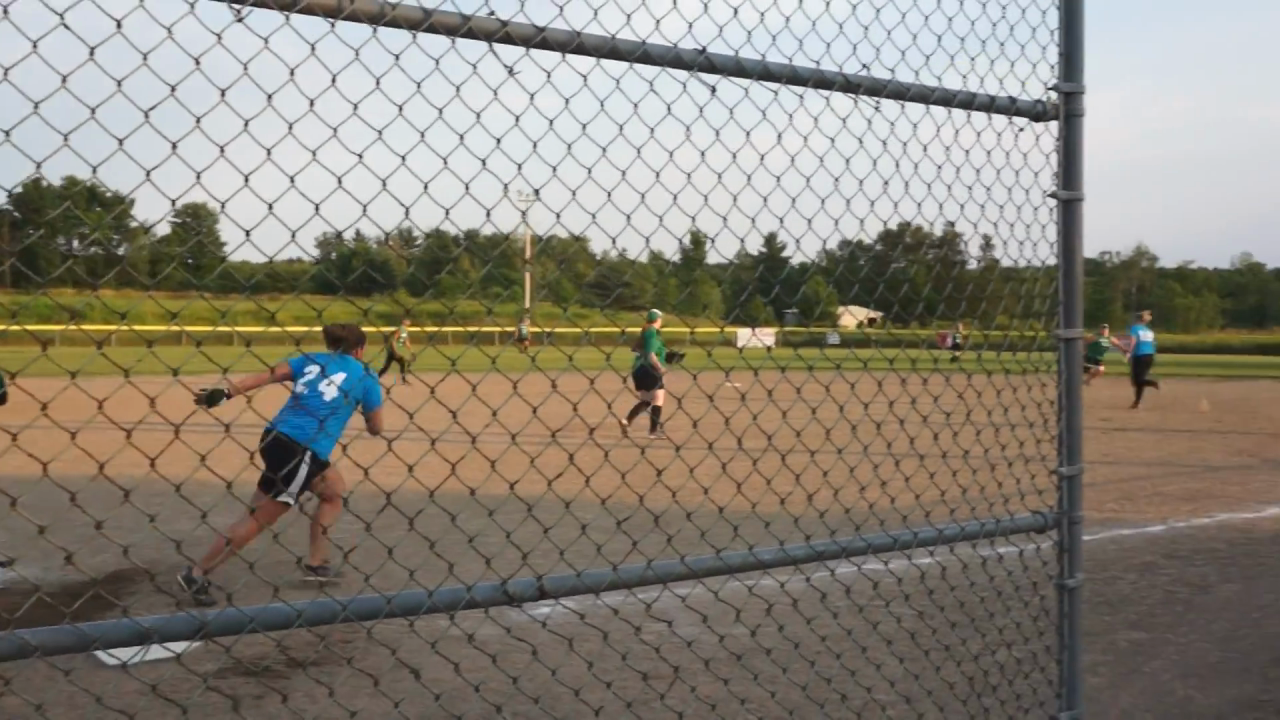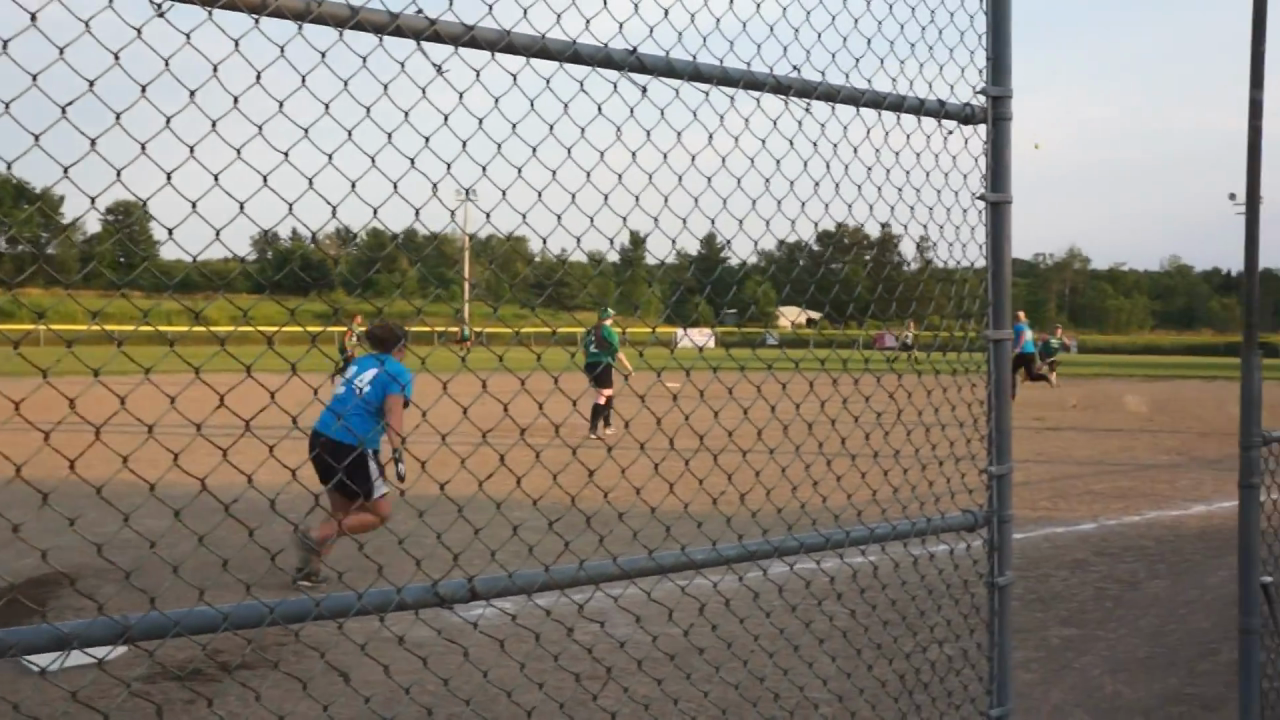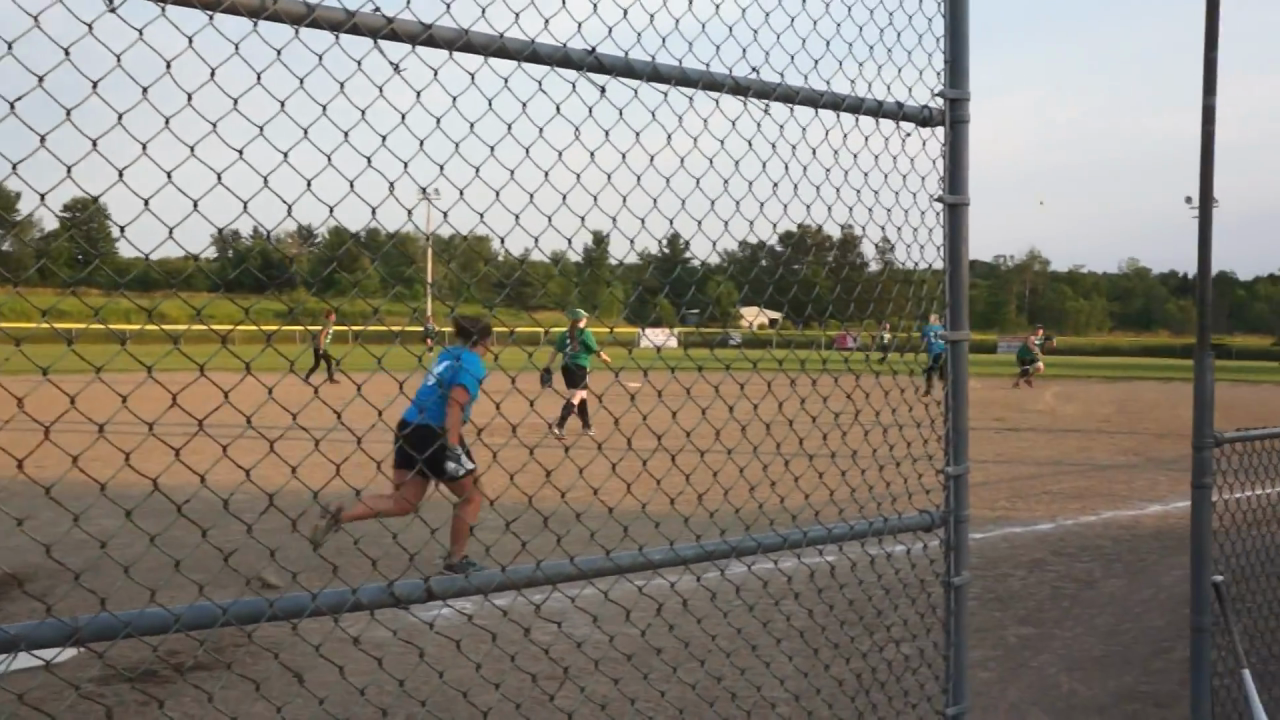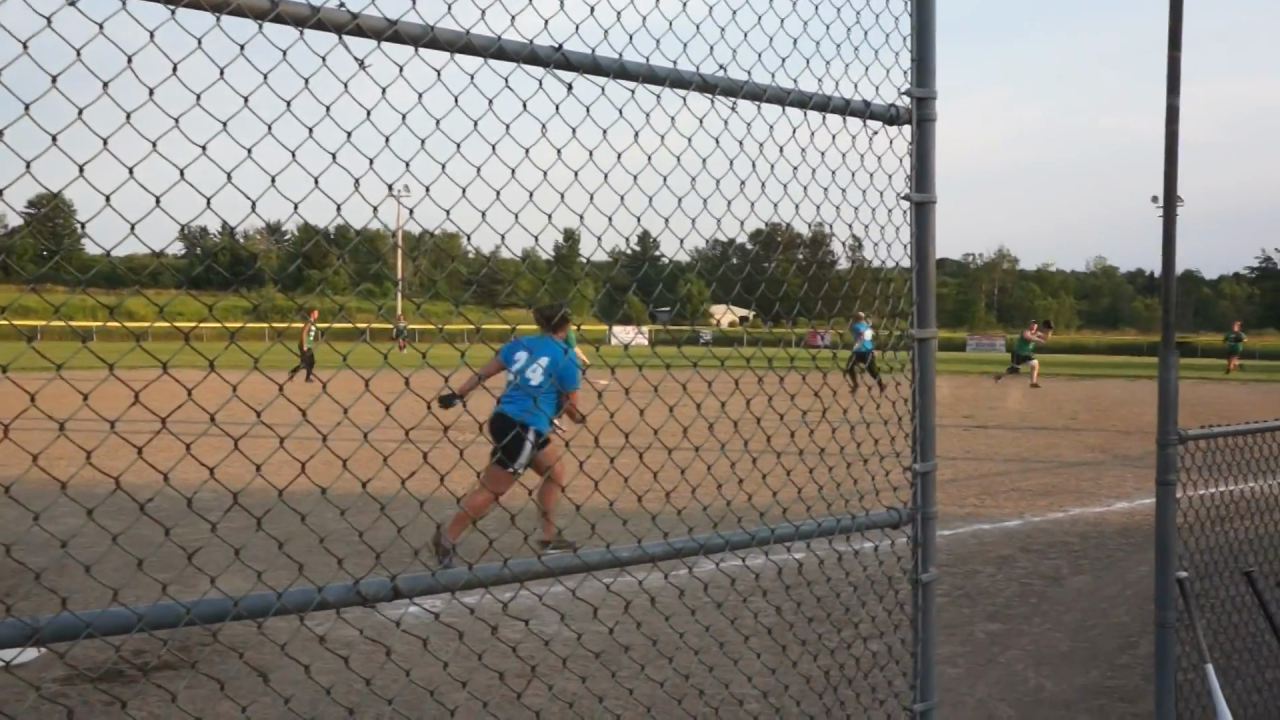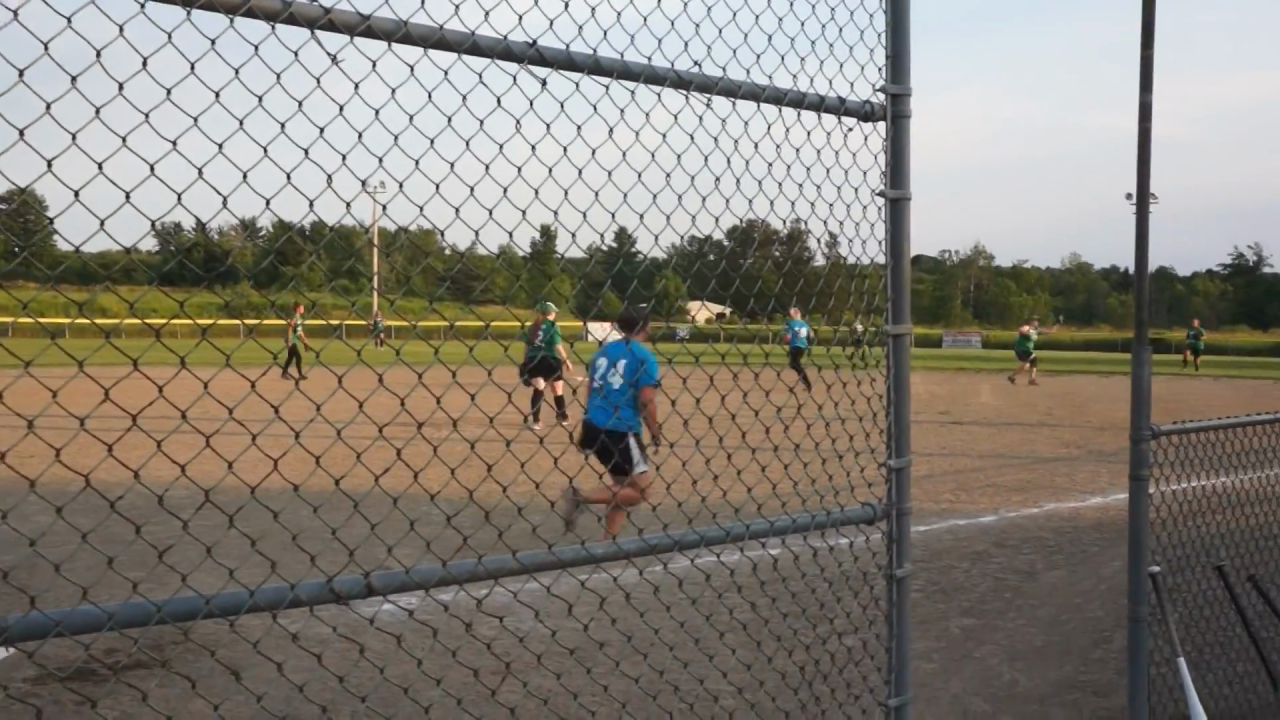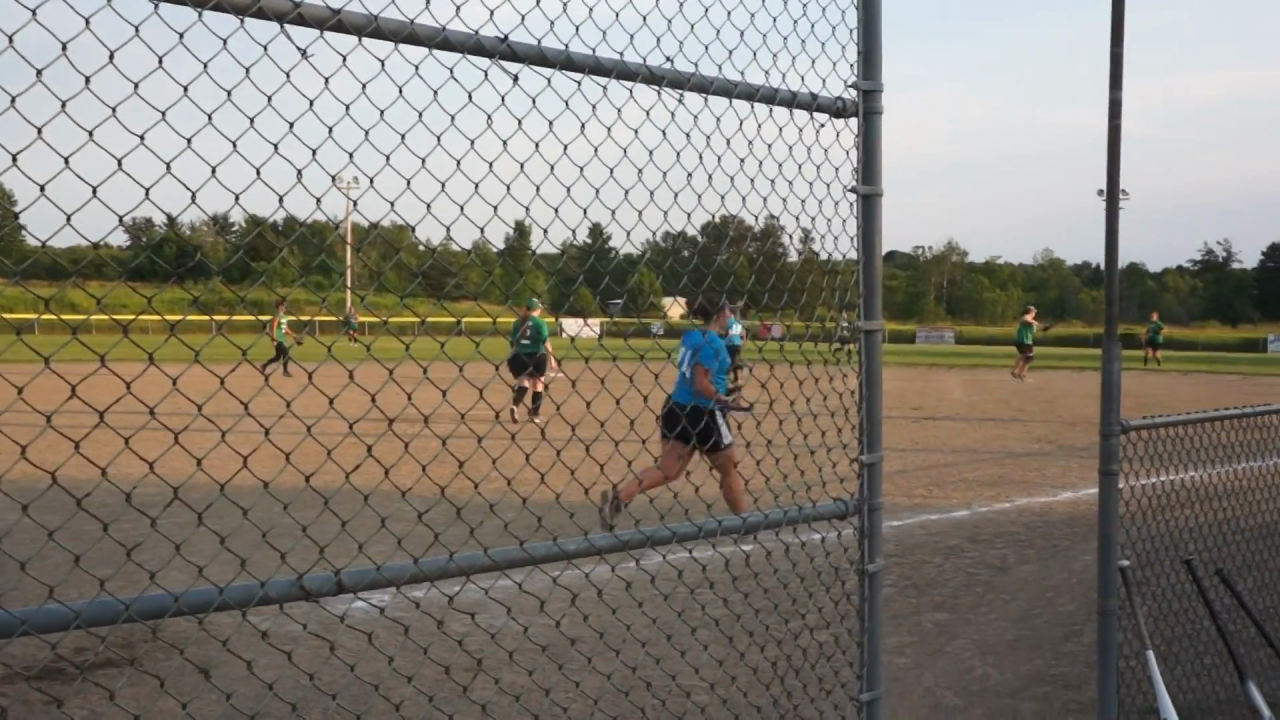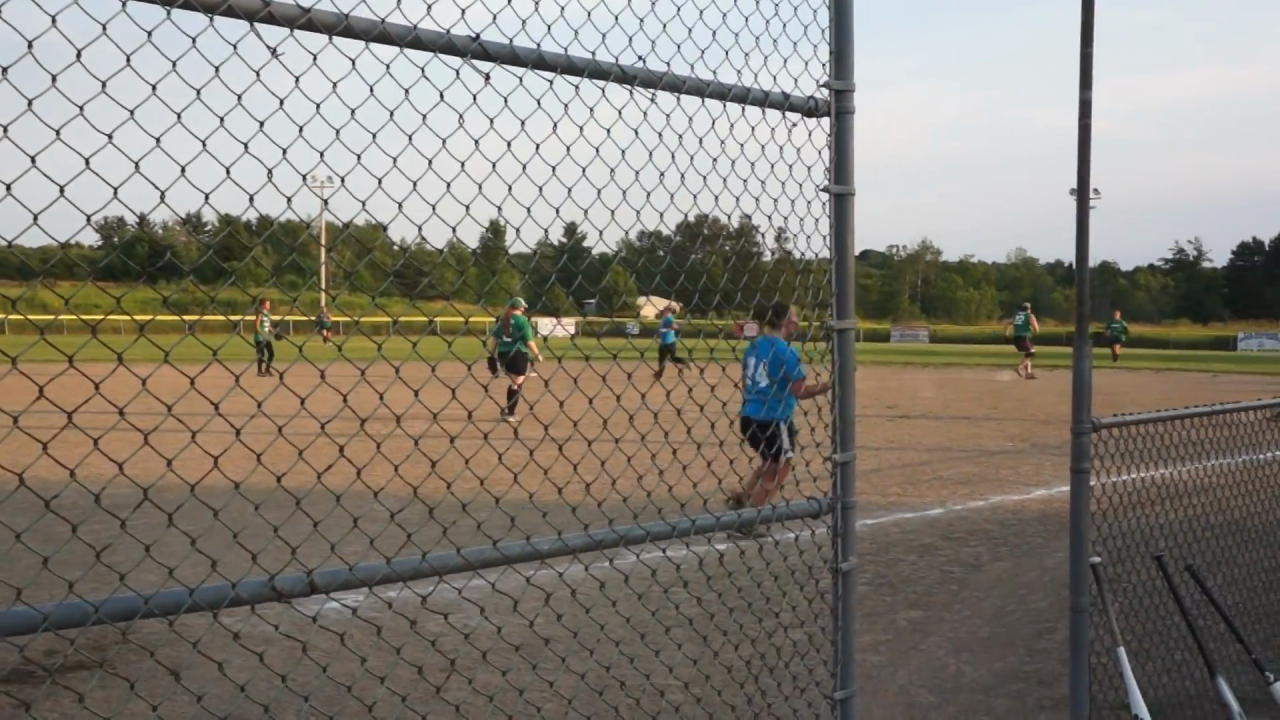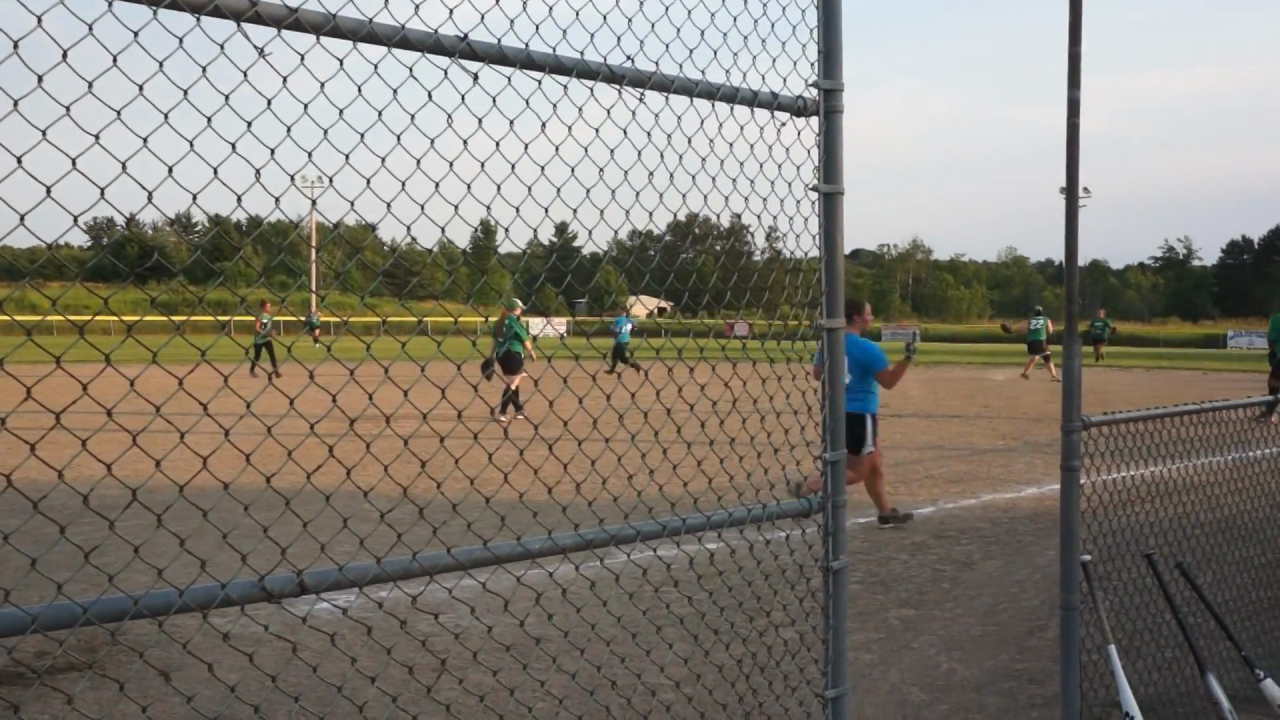
dt=0.2s
person 1, frame 1
left shoulder: (309, 360)
right shoulder: (365, 377)
left elbow: (267, 375)
right elbow: (375, 427)
left wrist: (226, 392)
right wrist: (368, 409)
left hip: (277, 439)
right hip: (303, 450)
left knee: (334, 487)
right knee: (259, 520)
left ankle: (316, 563)
right ankle: (197, 575)
person 1, frame 2
left shoulder: (356, 362)
right shoulder: (395, 374)
right elbow: (392, 415)
right wrist: (398, 458)
left hip: (322, 438)
right hip: (352, 447)
left knee: (346, 512)
right knee: (378, 514)
left ankle: (309, 569)
right ankle: (315, 538)
person 1, frame 3
left shoulder: (452, 355)
right shoulder: (473, 367)
right elbow: (456, 404)
right wrist: (453, 447)
left hip: (412, 429)
right hip: (432, 435)
left knee: (401, 502)
right knee: (472, 496)
left ankle: (339, 514)
right ankle: (455, 560)
person 1, frame 4
left shoulder: (519, 343)
right shoulder: (567, 358)
left elbow: (487, 371)
right elbow: (570, 405)
left wrist: (458, 395)
right wrist: (579, 417)
left hip: (503, 420)
right hip: (525, 427)
left knee: (556, 469)
right knee: (491, 489)
left ankle: (550, 538)
right ankle: (447, 540)
person 1, frame 5
left shoulder: (605, 350)
right shoulder: (645, 358)
left elbow: (593, 390)
right elbow: (648, 402)
left wrist: (585, 432)
right wrist: (656, 437)
left hip: (594, 427)
right hip: (619, 432)
left knee: (624, 488)
right knee: (639, 493)
left ankle: (609, 542)
right ankle: (579, 497)
person 1, frame 6
left shoulder: (692, 337)
right shoulder: (714, 343)
right elbow: (701, 382)
right wrist: (724, 401)
left hip: (677, 408)
right hip: (702, 413)
left knee: (666, 471)
right knee: (729, 468)
left ankle: (617, 497)
person 1, frame 7
left shoulder: (754, 346)
right shoulder: (786, 353)
right elbow: (799, 392)
right wrist: (828, 387)
left hip: (749, 419)
right hip: (772, 422)
left knee: (773, 467)
right knee: (776, 476)
left ankle: (740, 499)
person 1, frame 8
right shoulder: (866, 348)
left elbow: (816, 375)
right elbow: (889, 379)
right wrist: (908, 357)
left hip: (842, 413)
right hip: (858, 416)
left knee: (874, 464)
right knee: (858, 472)
left ankle: (886, 513)
right ankle: (806, 488)
